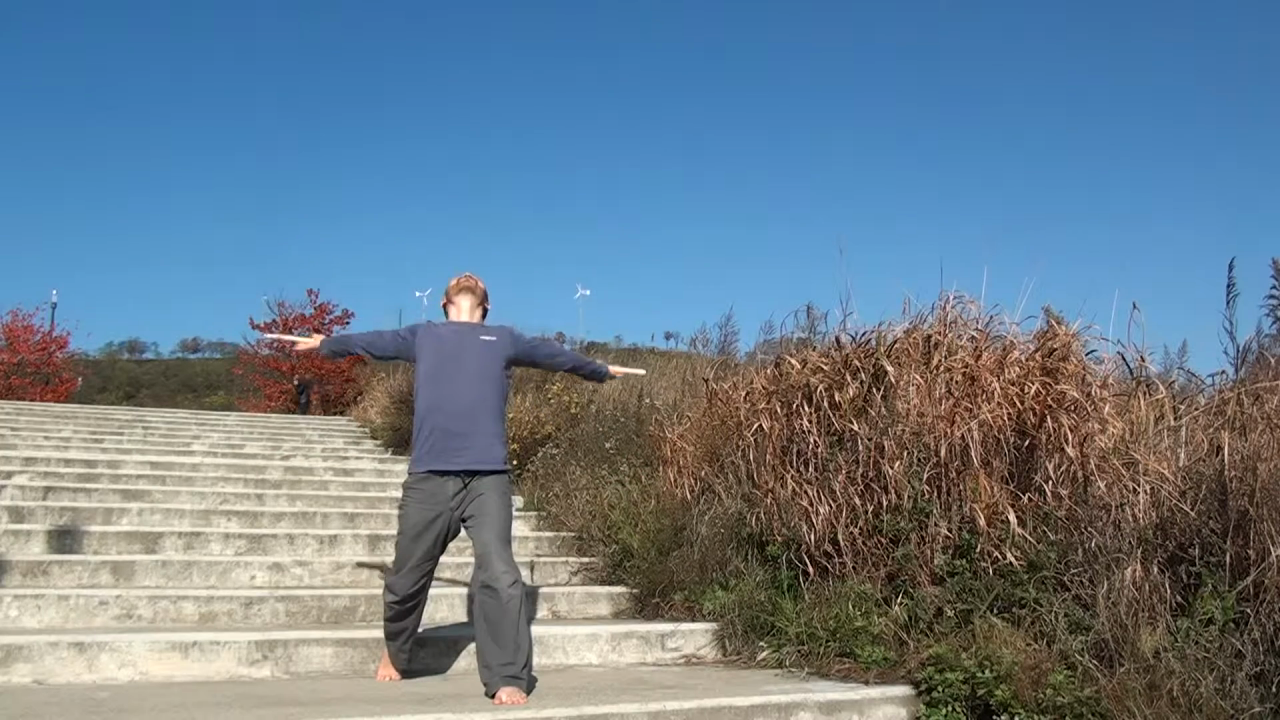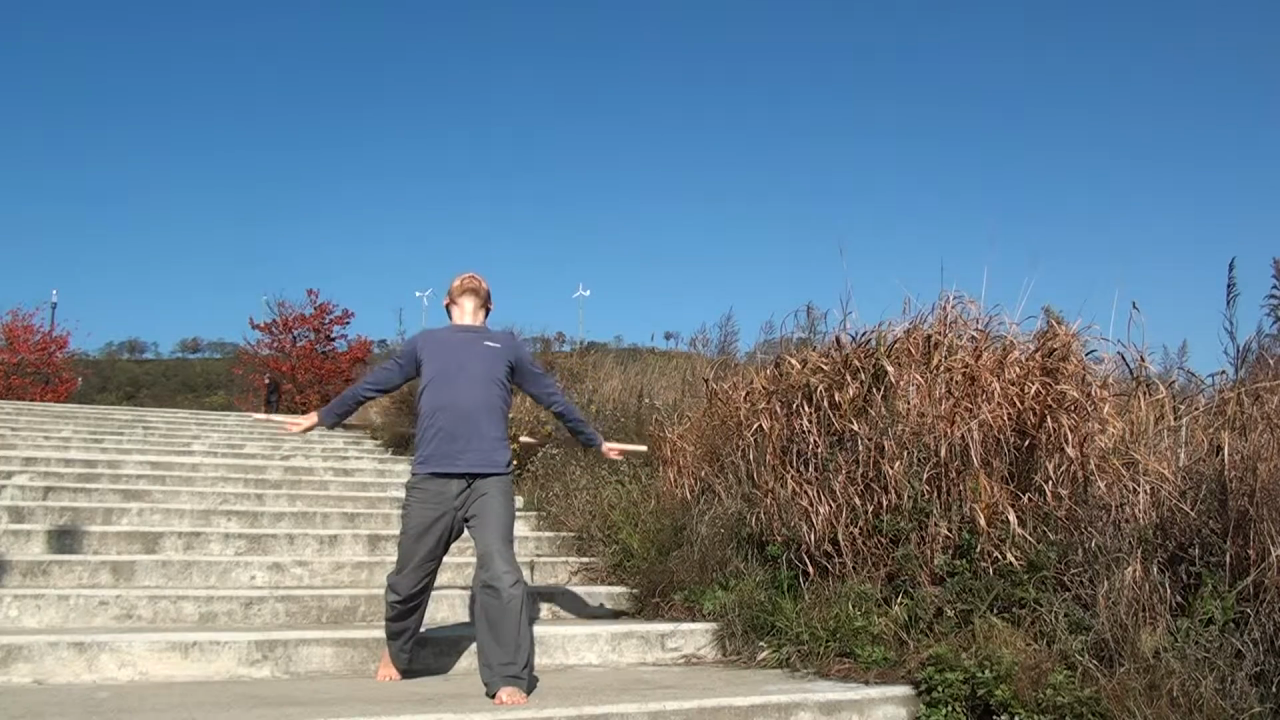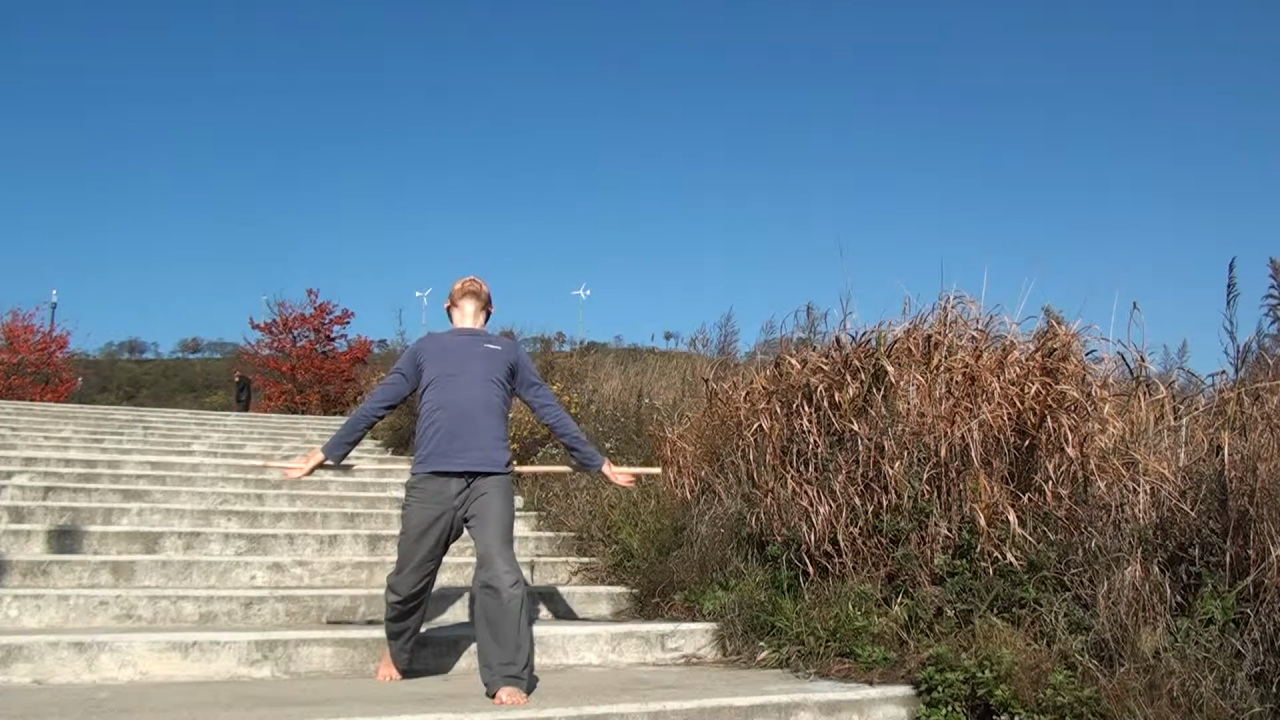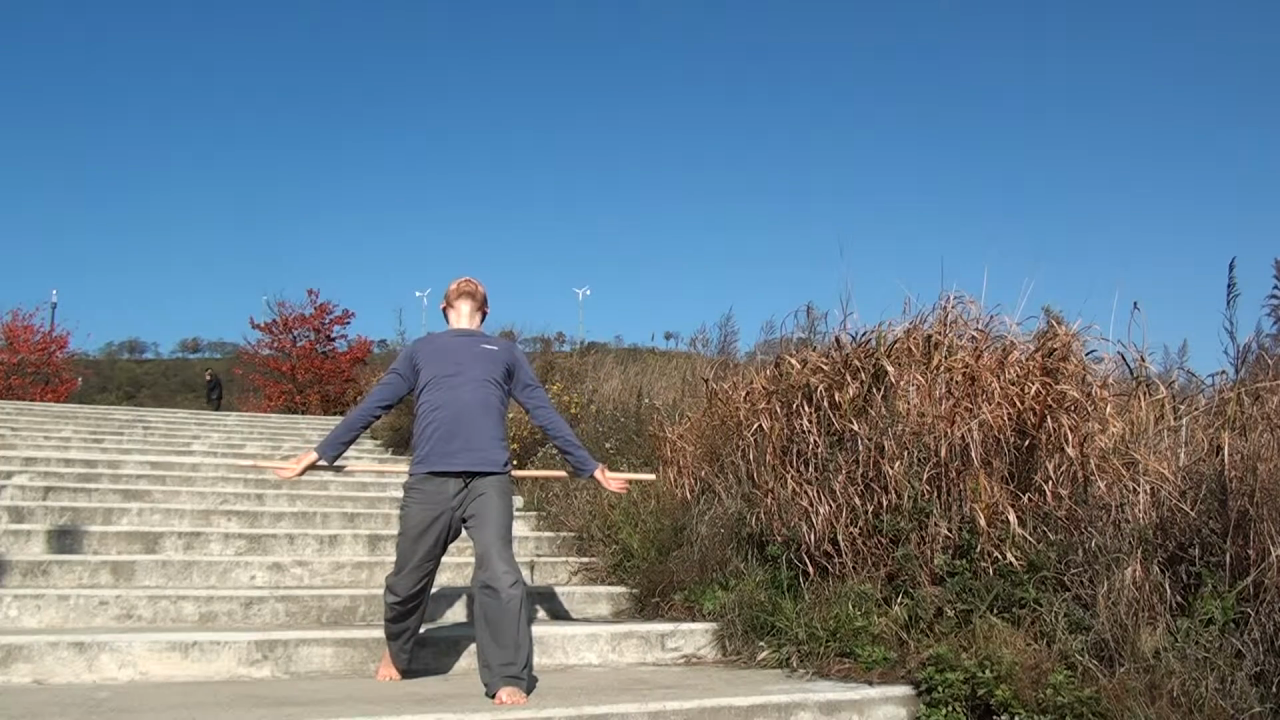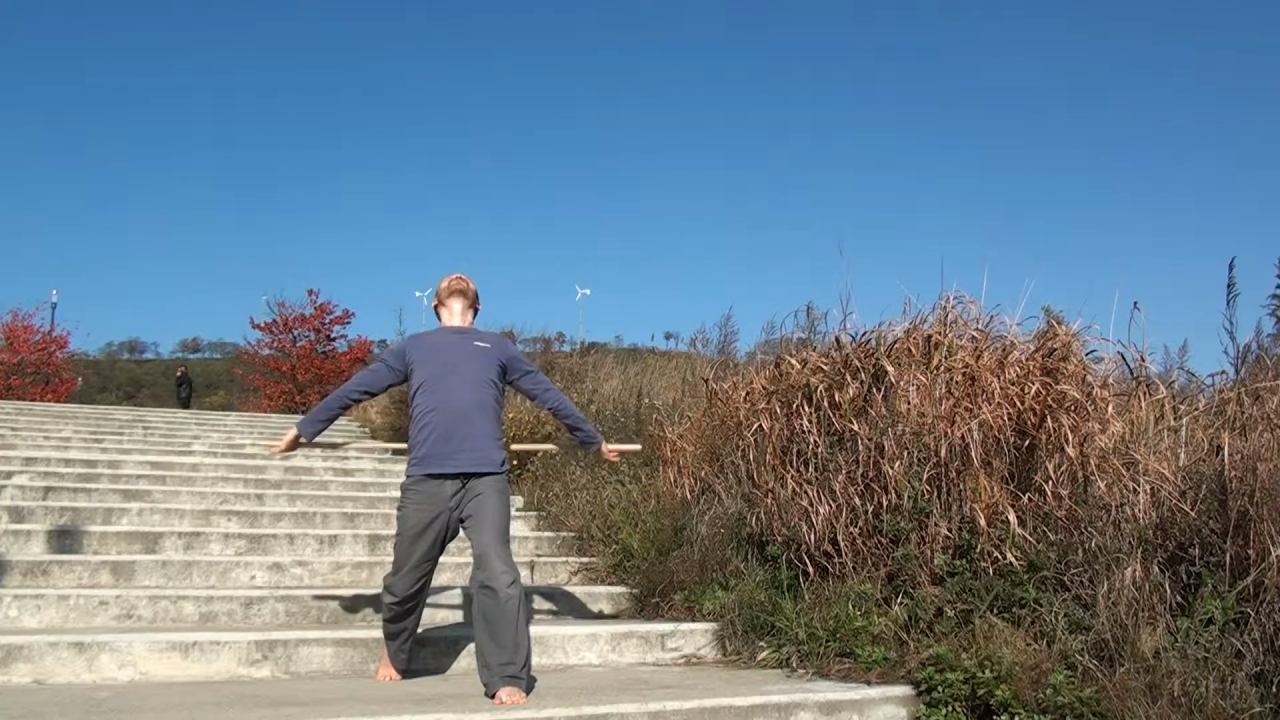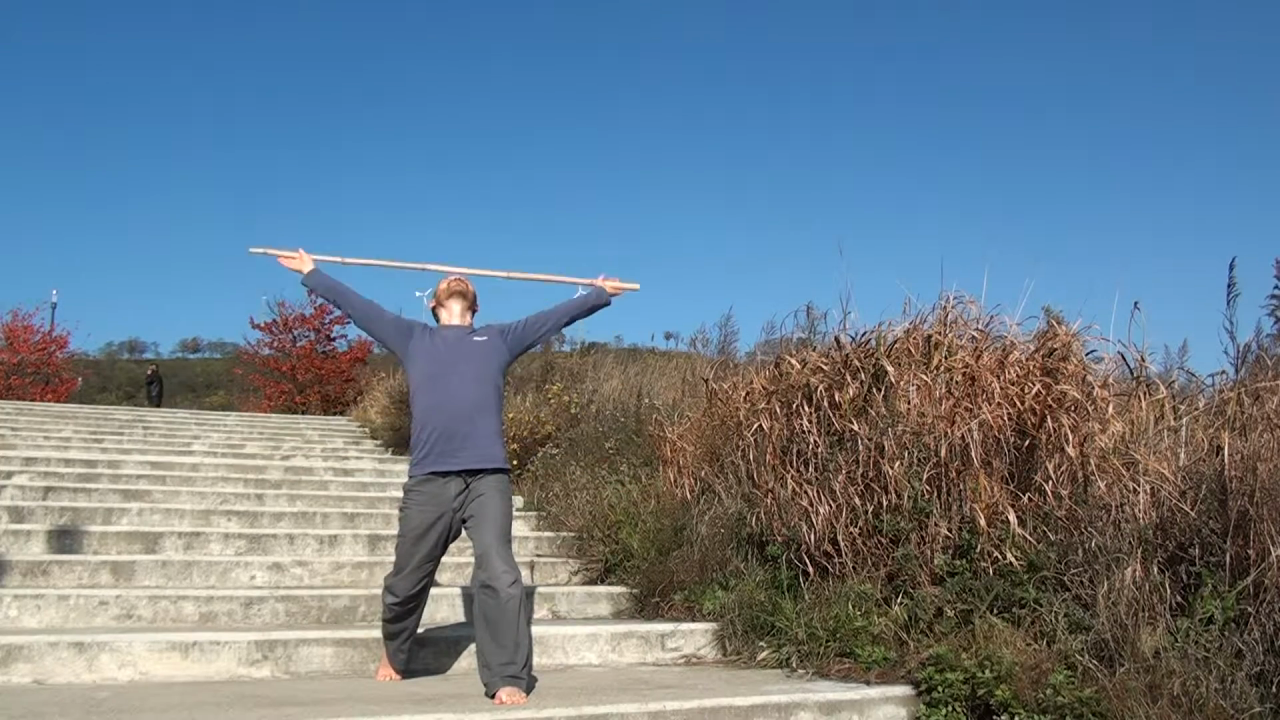
dt=0.5s
person 1, frame 1
left shoulder: (504, 340)
right shoulder: (422, 335)
left elbow: (560, 356)
right elbow: (367, 342)
left wrist: (601, 371)
right wrist: (324, 344)
left hip: (488, 477)
right hip: (428, 477)
left knee: (498, 575)
right knee: (406, 577)
left ankle: (509, 679)
right ankle: (395, 653)
person 1, frame 2
left shoulder: (508, 347)
right shoulder: (425, 343)
left elbow: (553, 398)
right elbow: (371, 385)
left wrist: (595, 441)
right wrist: (322, 418)
left hip: (491, 478)
right hip: (431, 479)
left knee: (500, 575)
right knee: (409, 577)
left ankle: (509, 679)
right ankle: (396, 653)
person 1, frame 3
left shoulder: (508, 352)
right shoulder: (425, 348)
left elbow: (551, 411)
right elbow: (376, 404)
left wrist: (597, 462)
right wrist: (327, 453)
left hip: (490, 478)
right hip: (431, 478)
left knee: (500, 574)
right knee: (409, 577)
left ankle: (510, 679)
right ankle: (396, 653)
person 1, frame 4
left shoulder: (506, 352)
right shoulder: (421, 349)
left elbow: (545, 412)
right elbow: (373, 404)
left wrist: (589, 466)
right wrist: (320, 453)
left hip: (489, 478)
right hip: (429, 479)
left knee: (499, 575)
right knee: (408, 578)
left ankle: (509, 680)
right ankle: (396, 654)
person 1, frame 5
left shoulder: (498, 347)
right shoulder: (414, 347)
left elbow: (549, 395)
right elbow: (356, 388)
left wrist: (593, 441)
right wrist: (304, 429)
left hip: (486, 478)
right hip: (426, 480)
left knee: (497, 574)
right knee: (405, 579)
left ankle: (508, 679)
right ankle: (395, 654)
person 1, frame 6
left shoulder: (498, 339)
right shoulder: (412, 338)
left elbow: (557, 315)
right elbow: (355, 306)
left wrist: (601, 292)
right wrist: (309, 270)
left hip: (488, 476)
right hip: (428, 479)
left knee: (498, 575)
right knee: (407, 579)
left ankle: (509, 679)
right ankle: (394, 657)
